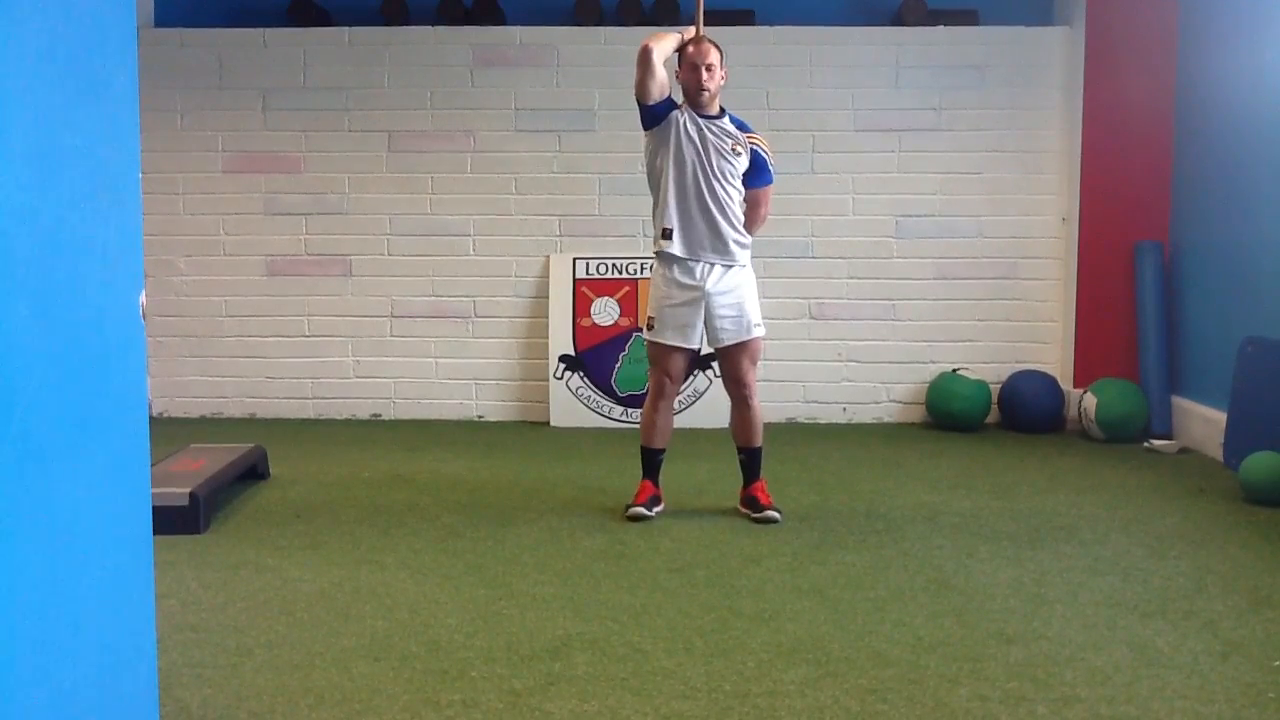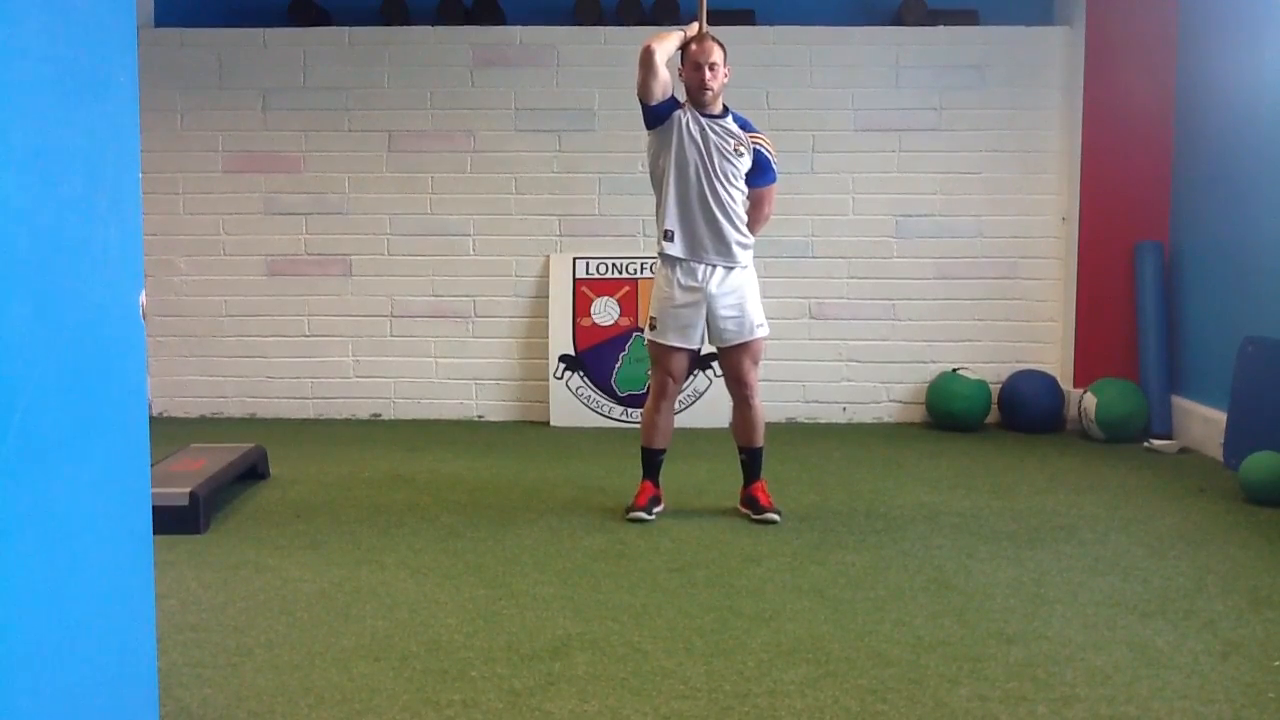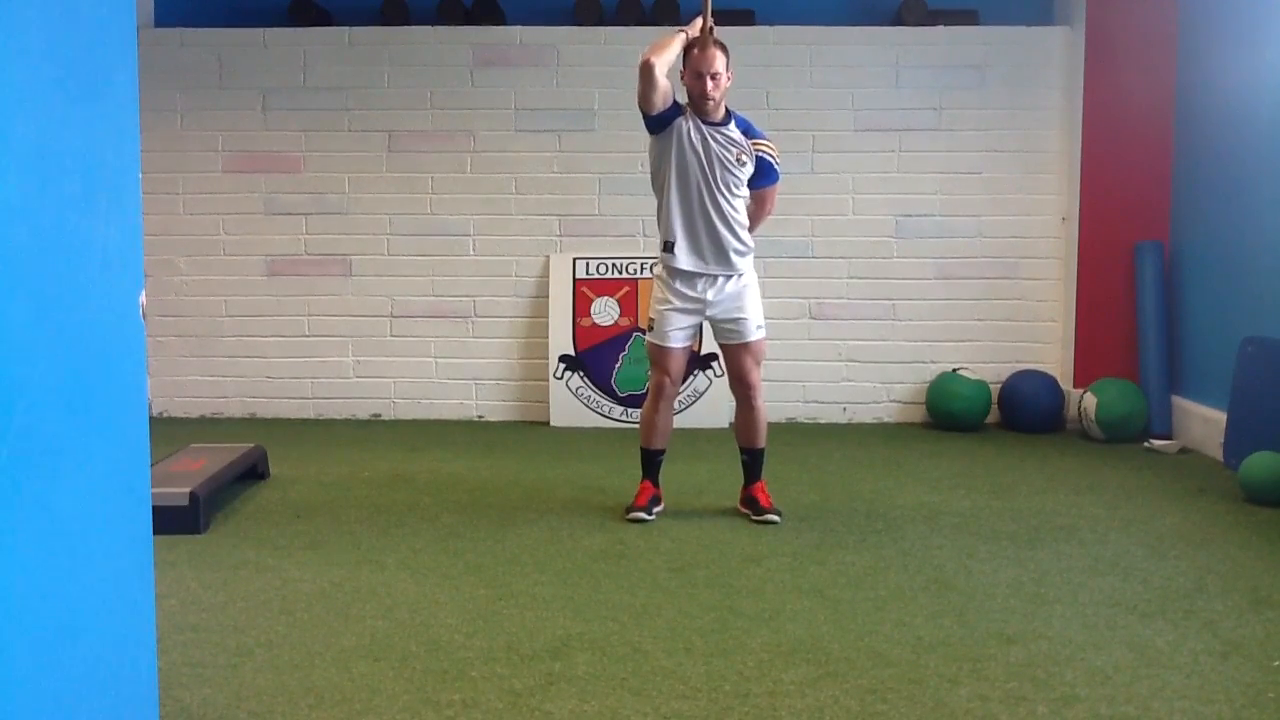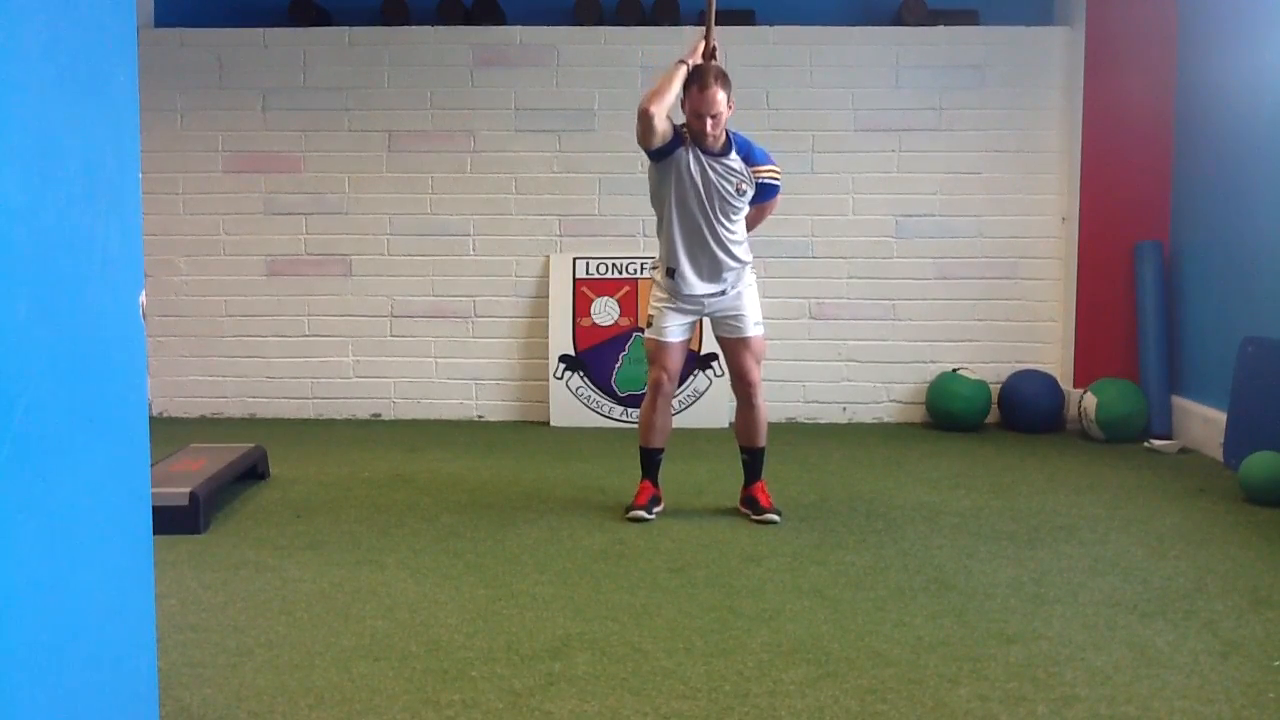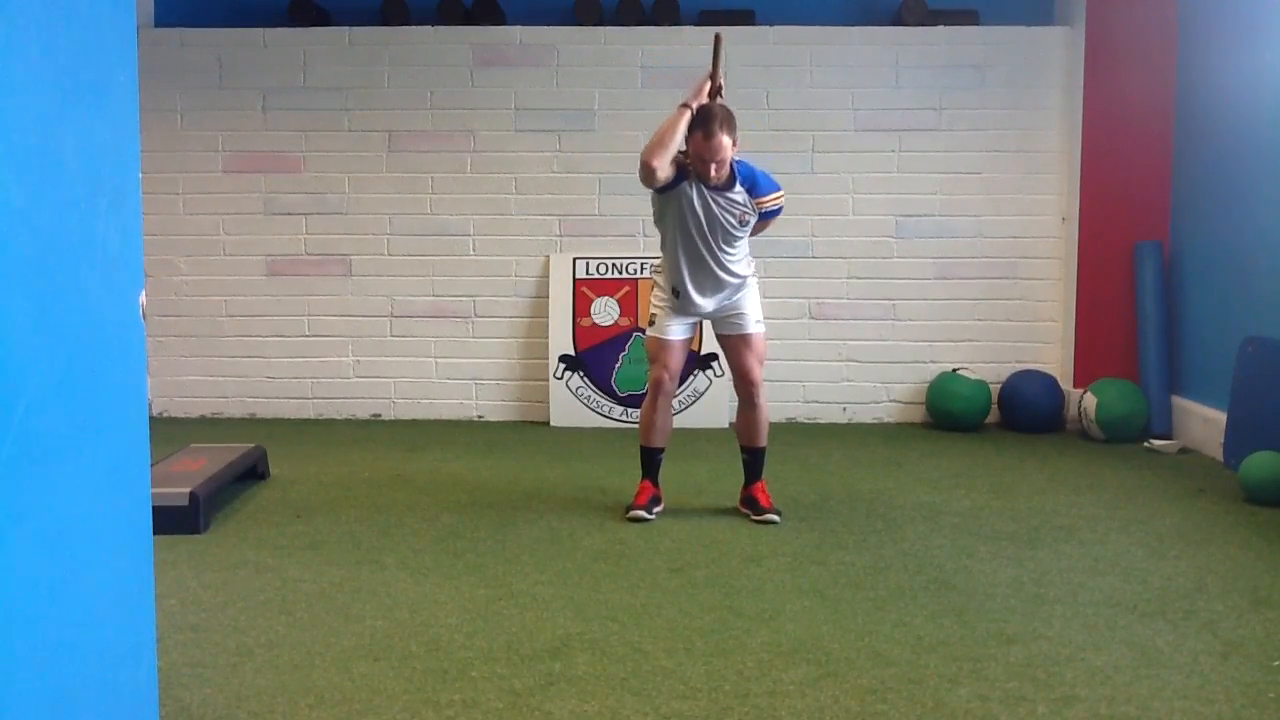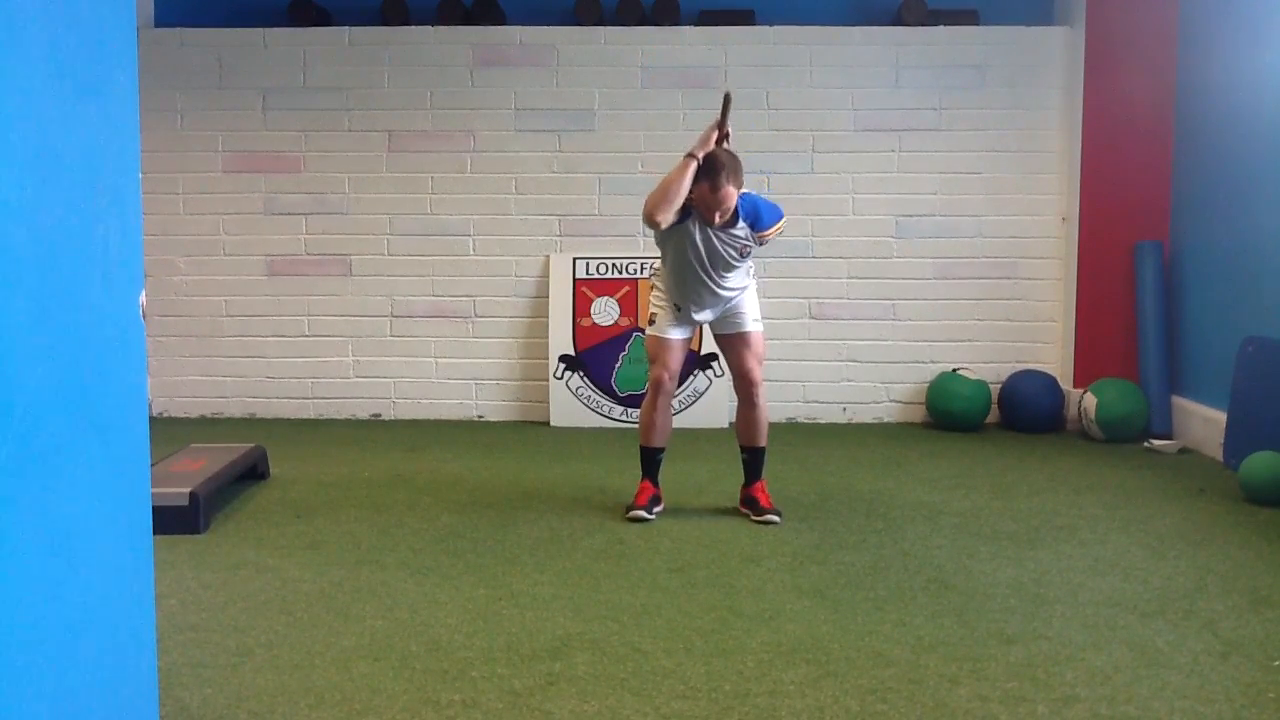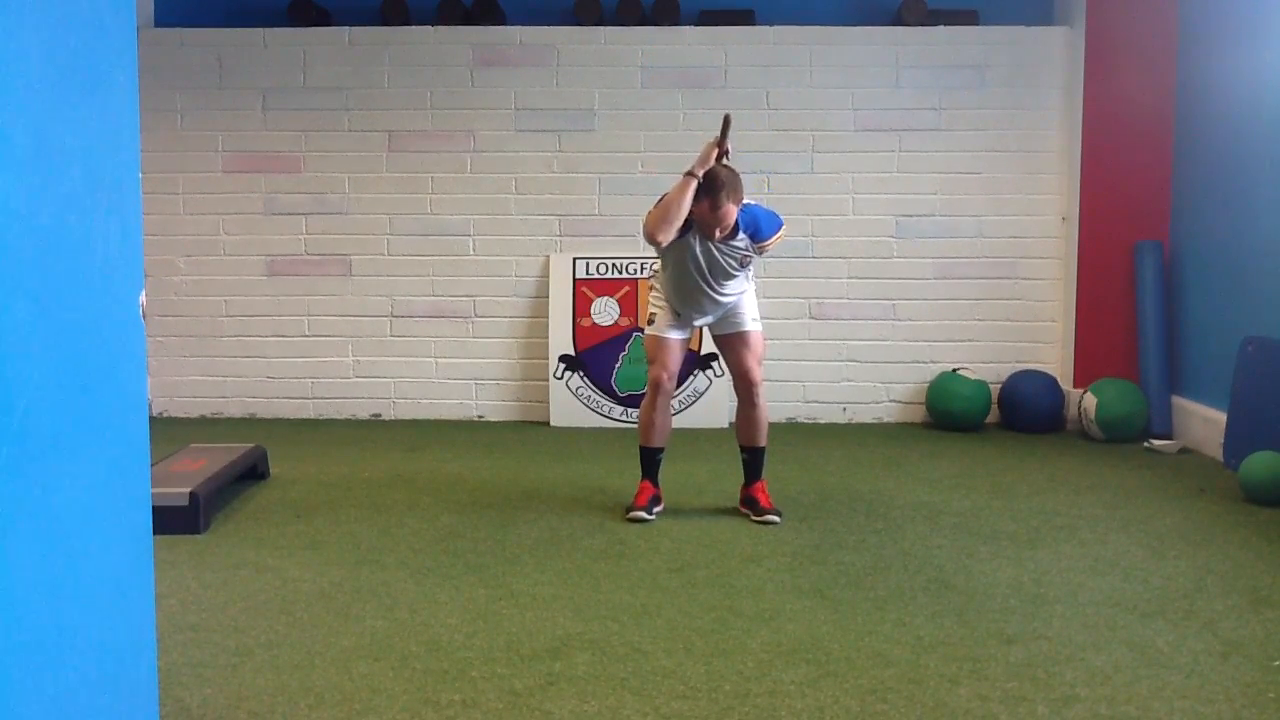
dt=0.4s
person 1, frame 1
left shoulder: (746, 138)
right shoulder: (664, 120)
left elbow: (759, 207)
right elbow: (648, 53)
right wrist: (683, 35)
left hip: (733, 274)
right hip: (675, 274)
left knee: (743, 386)
right knee: (663, 385)
left ankle: (753, 487)
right ankle: (649, 486)
person 1, frame 2
left shoulder: (750, 136)
right shoulder: (667, 118)
left elbow: (763, 204)
right elbow: (651, 54)
right wrist: (685, 33)
left hip: (735, 276)
right hip: (677, 274)
left knee: (745, 387)
right knee: (665, 385)
left ankle: (753, 488)
right ankle: (649, 487)
person 1, frame 3
left shoulder: (753, 140)
right shoulder: (668, 123)
left elbow: (765, 202)
right elbow: (650, 67)
right wrist: (686, 33)
left hip: (736, 280)
right hip: (677, 279)
left knee: (749, 387)
right knee: (662, 386)
left ankle: (753, 488)
right ankle: (649, 487)
person 1, frame 4
left shoulder: (754, 160)
right shoulder: (668, 147)
right elbow: (648, 112)
right wrist: (686, 61)
left hip: (733, 285)
right hip: (675, 286)
left knee: (749, 384)
right knee: (660, 383)
left ankle: (753, 488)
right ankle: (649, 486)
person 1, frame 5
left shoulder: (758, 186)
right shoulder: (672, 175)
right elbow: (649, 165)
right wrist: (690, 105)
left hip: (735, 289)
right hip: (676, 289)
left knee: (751, 383)
right knee: (661, 382)
left ankle: (754, 488)
right ankle: (649, 486)
person 1, frame 6
left shoulder: (760, 214)
right shoulder: (676, 203)
right elbow: (654, 217)
right wrist: (695, 154)
left hip: (734, 296)
right hip: (675, 295)
left knee: (751, 383)
right knee: (661, 381)
left ankle: (753, 488)
right ankle: (649, 487)
person 1, frame 7
left shoulder: (759, 223)
right shoulder: (675, 216)
right elbow: (656, 237)
right wrist: (696, 172)
left hip: (732, 300)
right hip: (675, 299)
left knee: (751, 383)
right knee: (660, 383)
left ankle: (754, 488)
right ankle: (648, 487)
